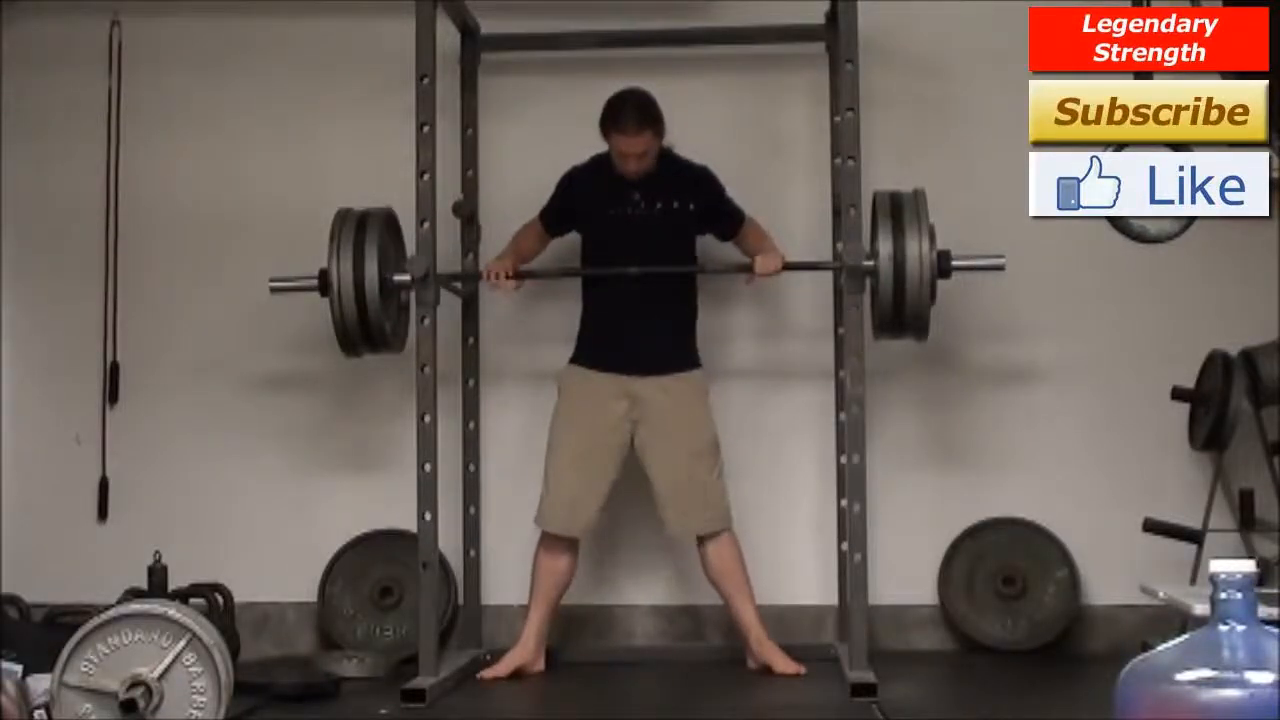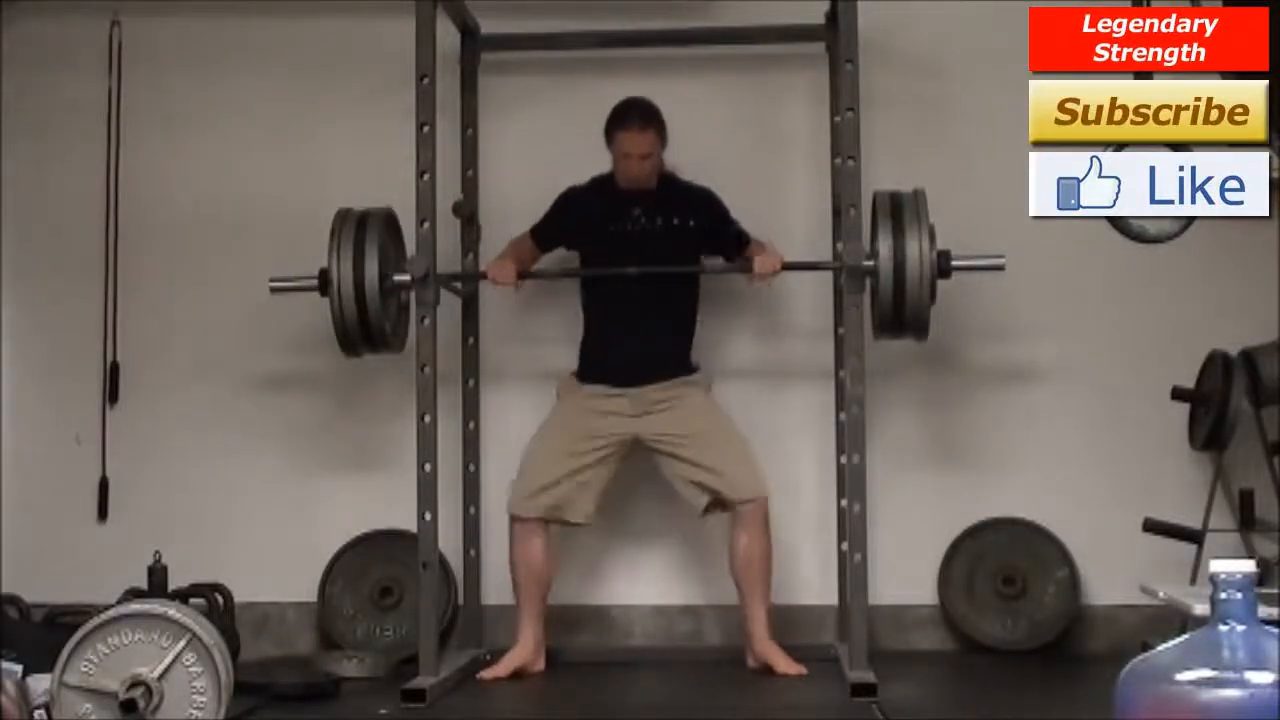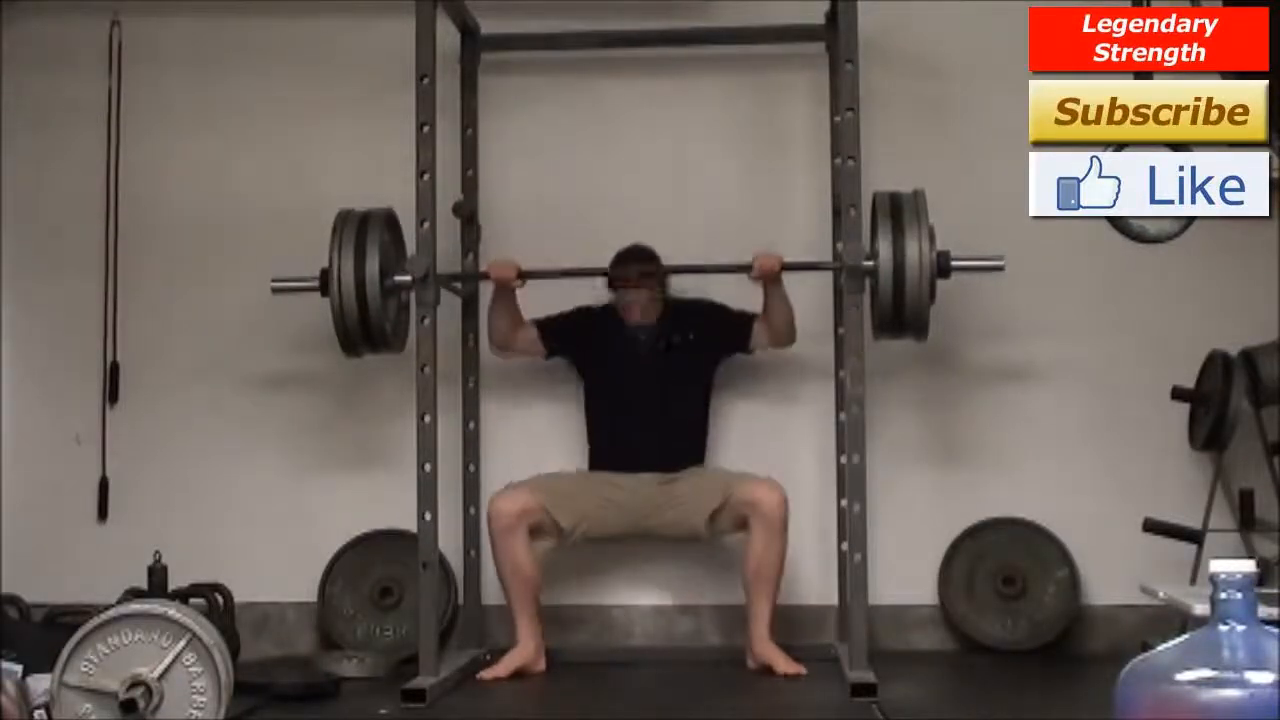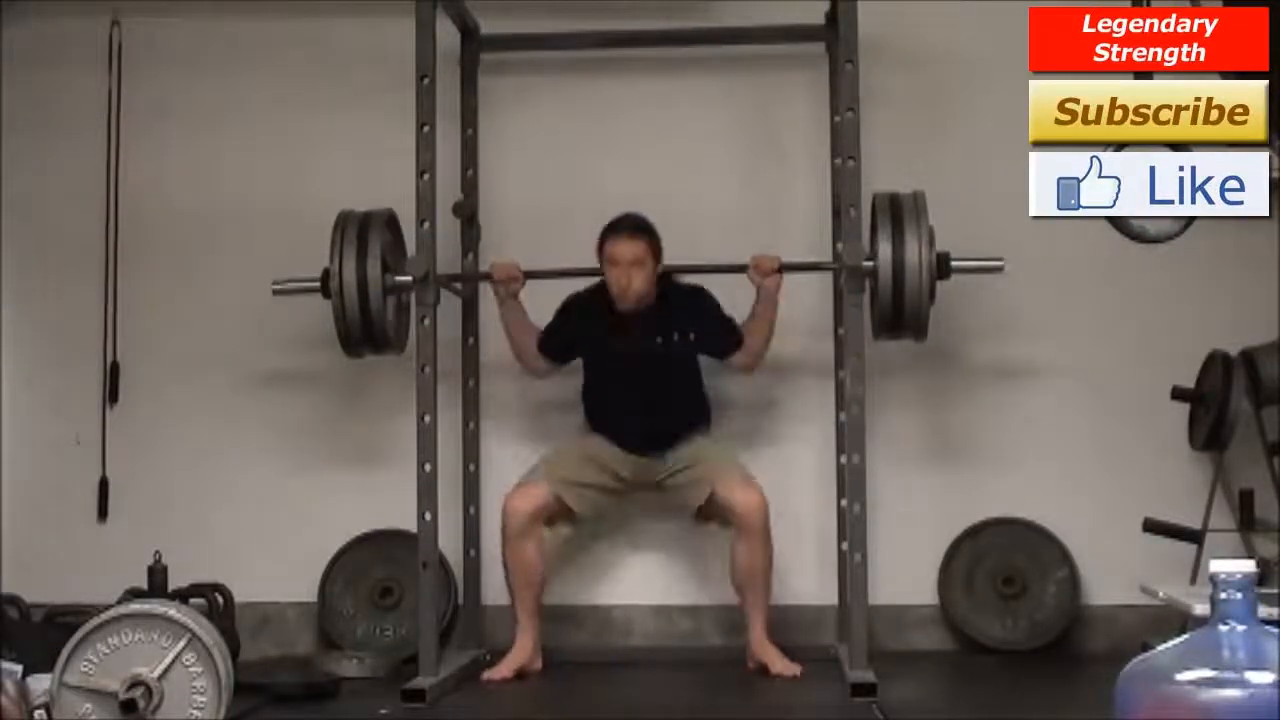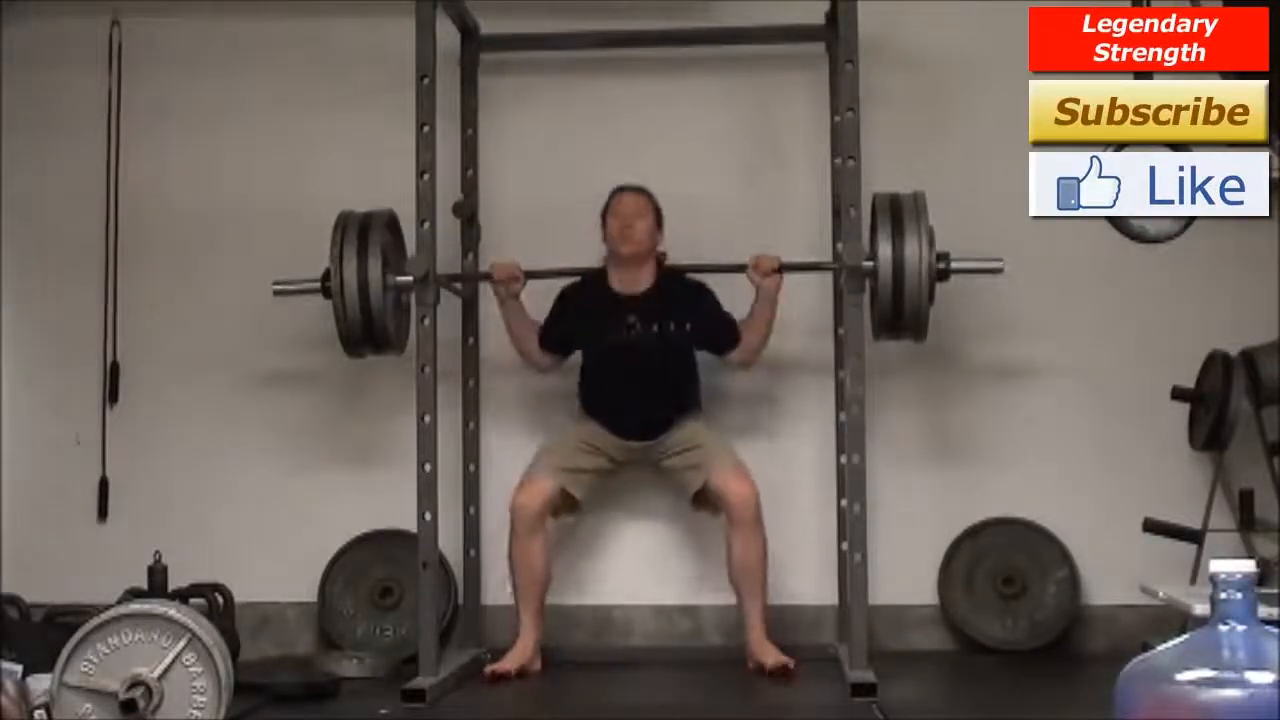
dt=0.5s
person 1, frame 1
left shoulder: (693, 182)
right shoulder: (581, 184)
left elbow: (739, 227)
right elbow: (542, 228)
left wrist: (766, 252)
right wrist: (506, 259)
left hip: (674, 375)
right hip: (593, 373)
left knee: (706, 516)
right knee: (563, 516)
left ankle: (758, 642)
right ankle: (530, 645)
person 1, frame 2
left shoulder: (695, 203)
right shoulder: (581, 203)
left elbow: (745, 250)
right elbow: (532, 244)
left wrist: (764, 259)
right wrist: (507, 262)
left hip: (676, 389)
right hip: (593, 391)
left knee: (749, 497)
right knee: (529, 506)
left ankle: (759, 640)
right ankle: (529, 644)
person 1, frame 3
left shoulder: (699, 319)
right shoulder: (588, 326)
left elbow: (781, 336)
right elbow: (505, 341)
left wrist: (772, 283)
right wrist: (503, 292)
left hip: (684, 483)
right hip: (606, 485)
left knee: (768, 501)
right knee: (505, 510)
left ankle: (760, 641)
right ankle: (529, 645)
person 1, frame 4
left shoulder: (691, 304)
right shoulder: (581, 310)
left elbow: (746, 356)
right elbow: (539, 362)
left wrist: (767, 294)
right wrist: (508, 301)
left hip: (683, 445)
right hip: (605, 445)
left knee: (749, 506)
right knee: (520, 509)
left ankle: (759, 642)
right ankle: (526, 646)
person 1, frame 5
left shoulder: (688, 295)
right shoulder: (579, 298)
left elbow: (742, 352)
right elbow: (542, 357)
left wrist: (767, 292)
right wrist: (509, 300)
left hip: (677, 426)
right hip: (601, 428)
left knee: (741, 496)
right knee: (528, 502)
left ankle: (757, 638)
right ankle: (527, 642)
